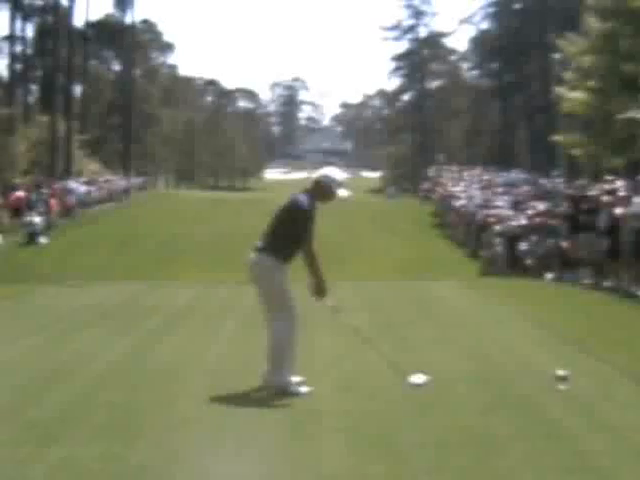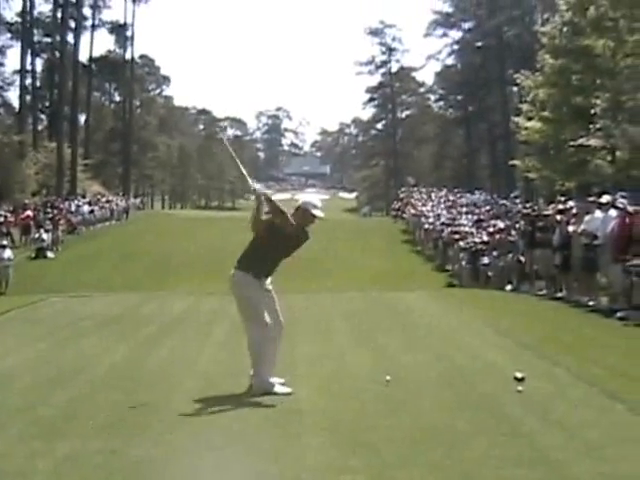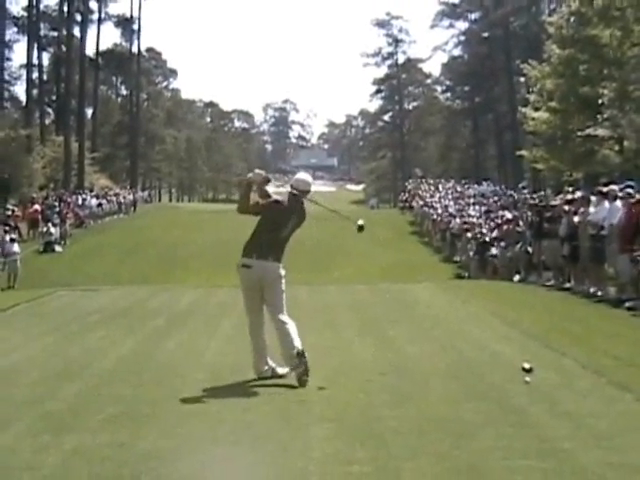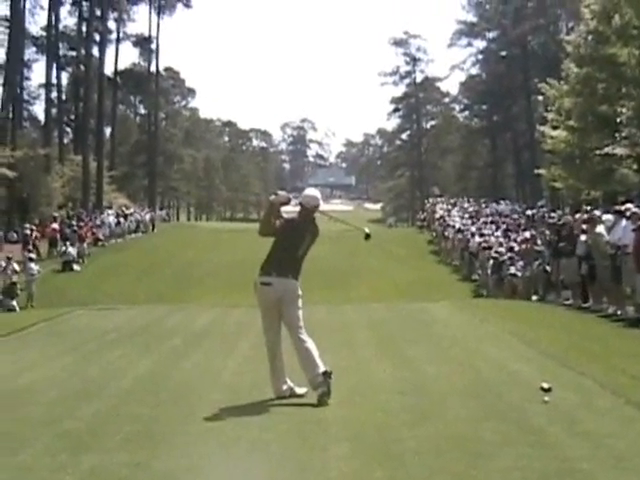
dt=1s
person 1, frame 1
left shoulder: (303, 202)
right shoulder: (303, 207)
left elbow: (305, 247)
right elbow: (307, 249)
left wrist: (316, 279)
right wrist: (319, 280)
left hip: (268, 262)
right hip: (268, 263)
left knee: (279, 318)
right knee: (284, 318)
left ankle: (275, 374)
right ankle: (279, 380)
person 1, frame 2
left shoulder: (301, 235)
right shoulder: (272, 216)
left elbow: (288, 225)
right elbow: (256, 228)
left wrist: (269, 200)
right wrist: (259, 203)
left hip: (263, 280)
right hip: (244, 278)
left knee: (275, 327)
right knee: (261, 326)
left ankle: (263, 376)
right ankle: (261, 383)
person 1, frame 3
left shoulder: (277, 205)
right shoulder: (301, 213)
left elbow: (242, 208)
left wrist: (249, 182)
right wrist: (259, 184)
left hip: (249, 264)
right hip: (272, 267)
left knee: (255, 319)
right knee: (280, 315)
left ankle: (263, 367)
right ankle: (296, 355)
person 1, frame 4
left shoulder: (292, 223)
right shoulder: (313, 230)
left elbow: (264, 231)
left wrist: (273, 204)
right wrist: (276, 208)
left hip: (268, 282)
right hip: (290, 285)
left knee: (272, 337)
right knee: (299, 334)
left ankle: (282, 386)
right ankle: (320, 377)
